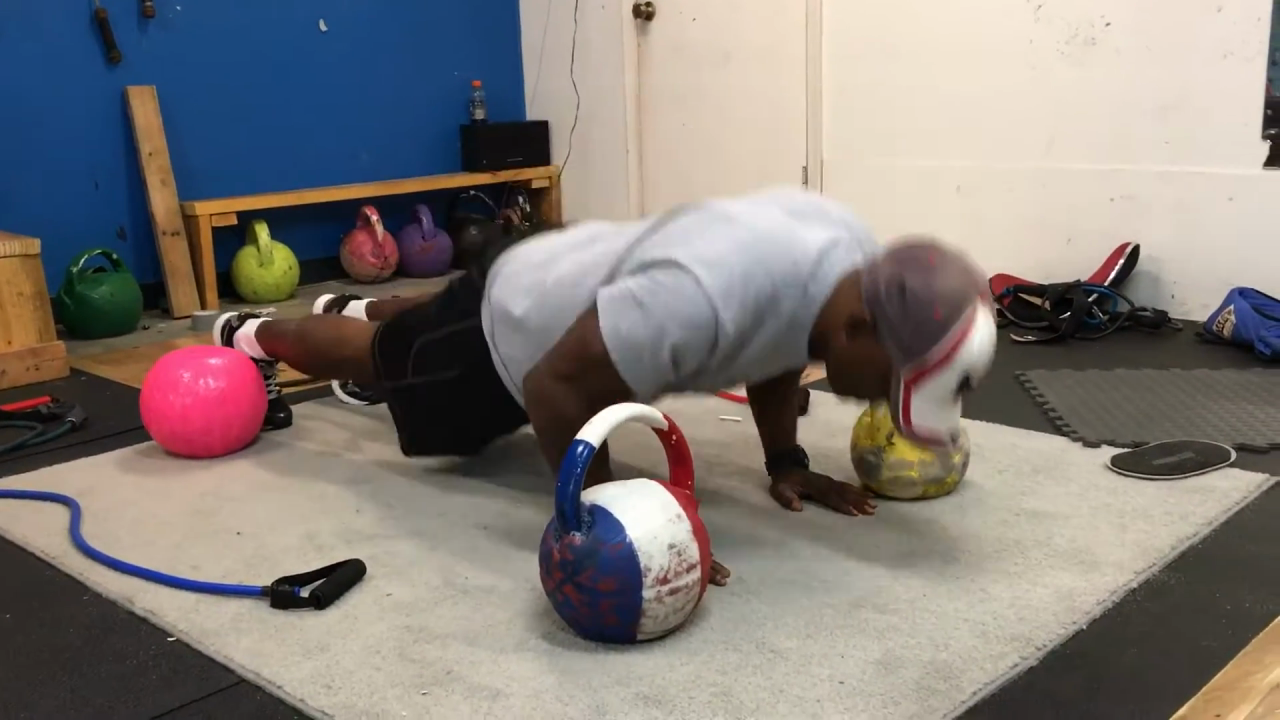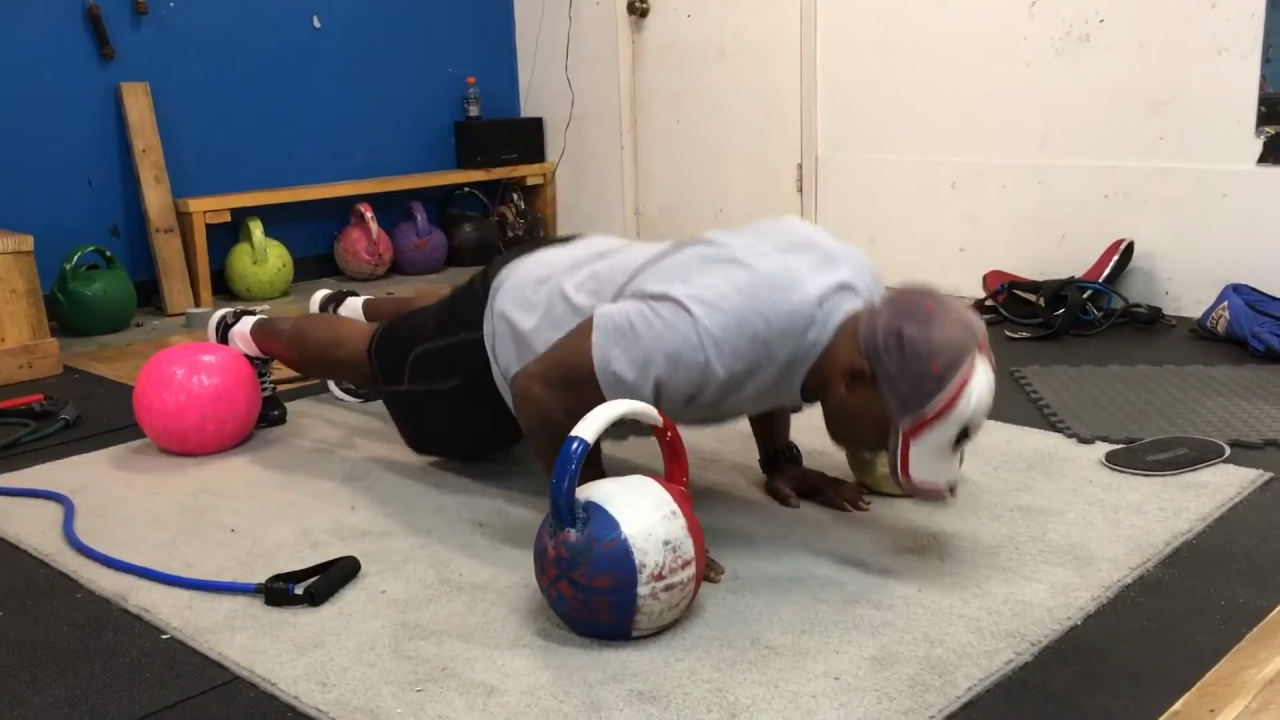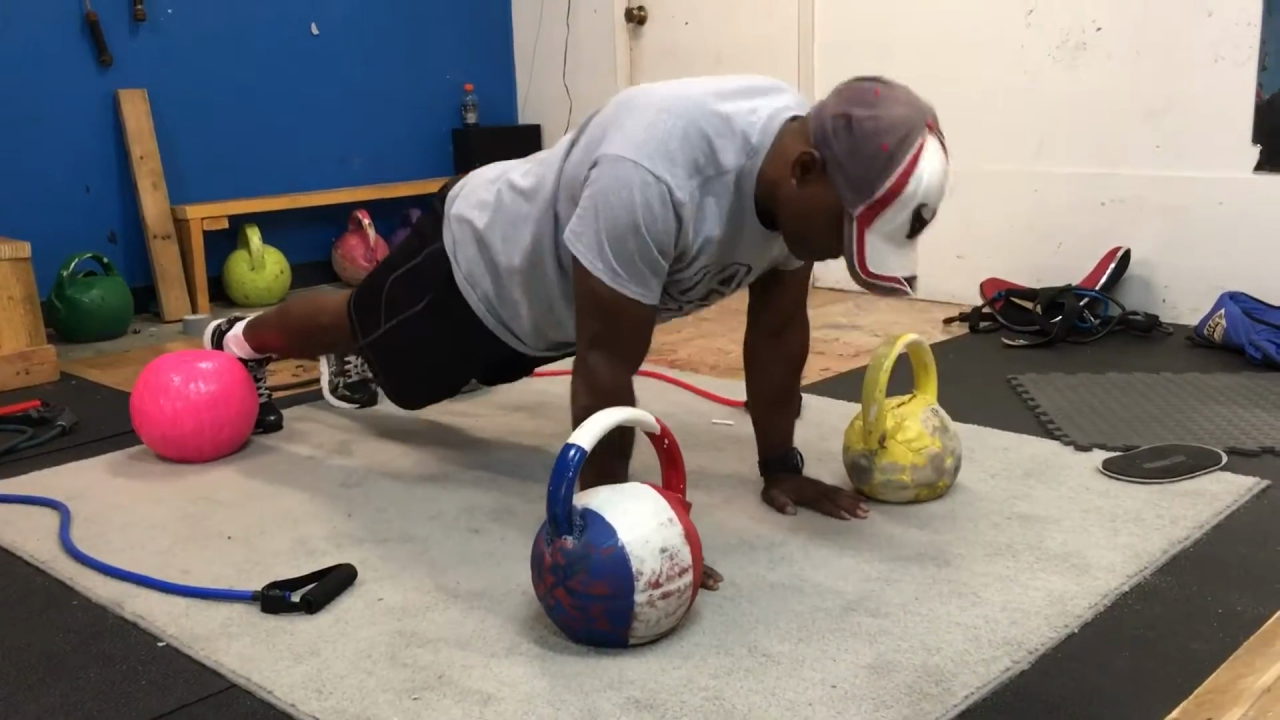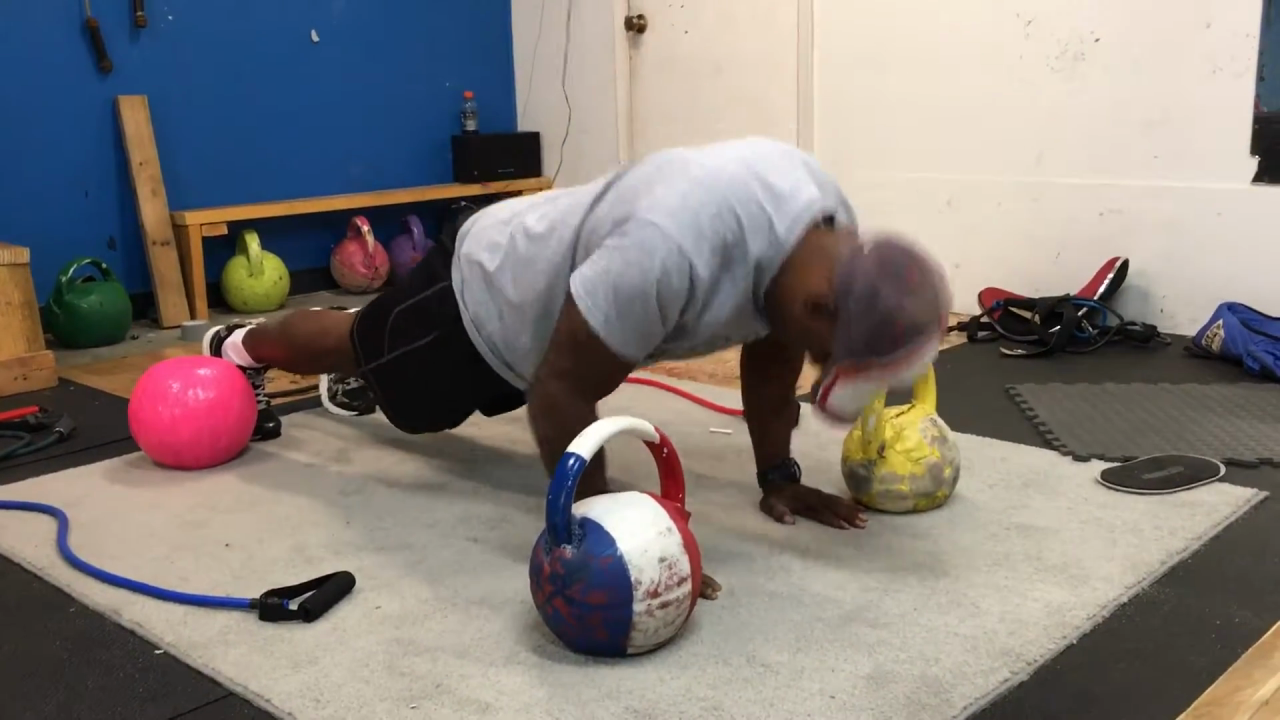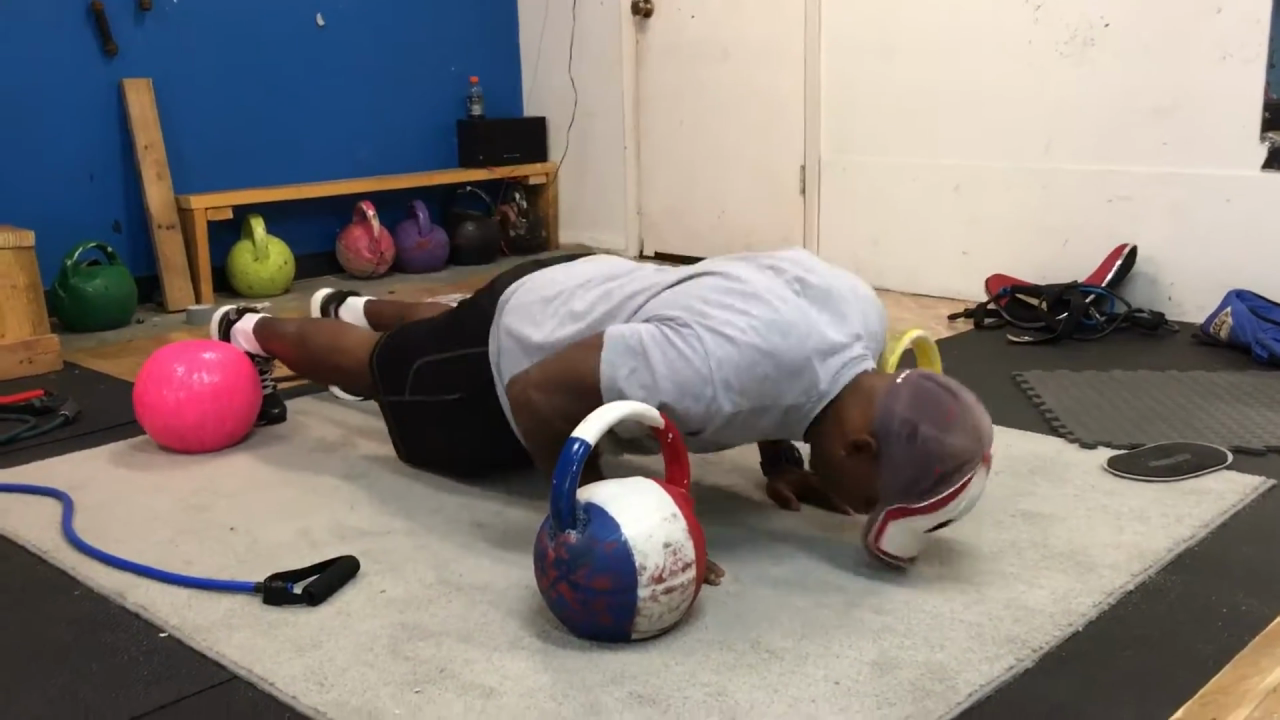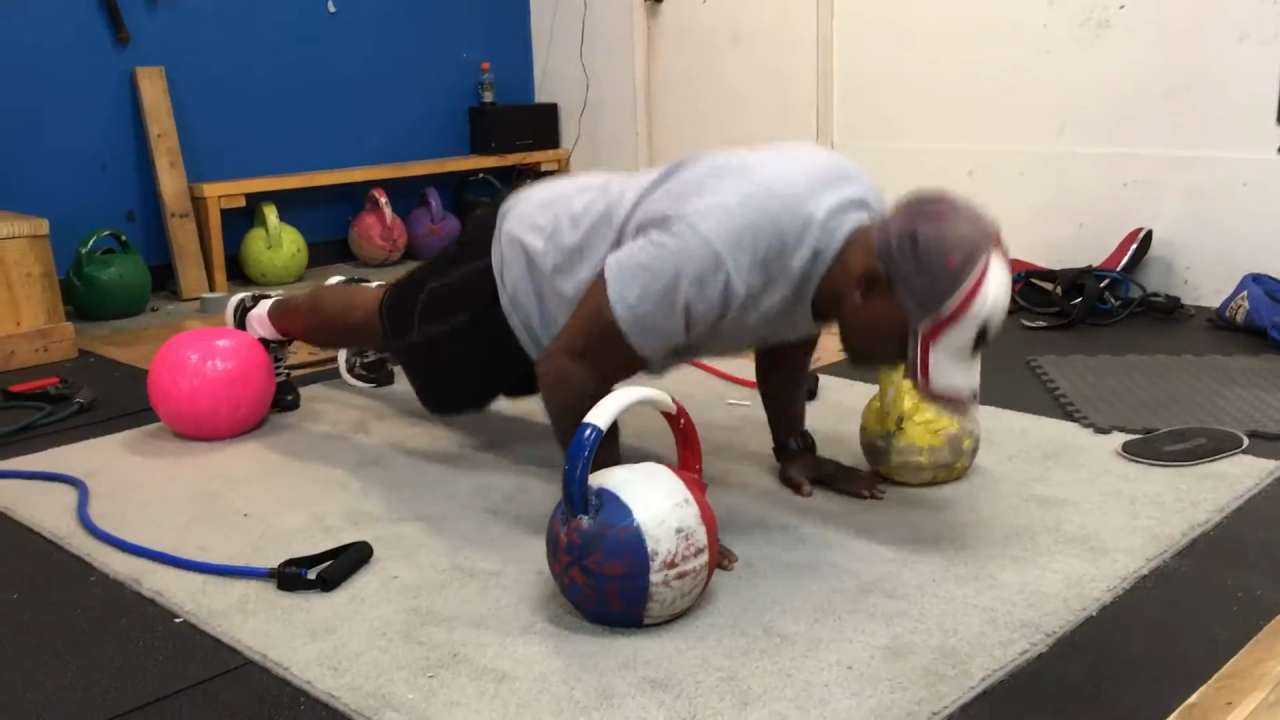
dt=0.4s
person 1, frame 1
left shoulder: (851, 257)
right shoulder: (706, 300)
left elbow: (773, 343)
right elbow: (551, 389)
left wrist: (784, 462)
left hip: (584, 278)
right hip: (515, 331)
left knee: (413, 331)
right knee: (384, 359)
left ankle: (359, 308)
right ankle: (252, 337)
person 1, frame 2
left shoulder: (852, 300)
right shoulder: (702, 333)
right elbow: (540, 392)
left wrist: (780, 461)
left hip: (587, 301)
right hip: (517, 344)
left knee: (437, 321)
right knee: (378, 362)
left ankle: (351, 308)
right ankle: (248, 332)
person 1, frame 3
left shoulder: (803, 166)
right shoulder: (653, 173)
left elbow: (779, 325)
right elbow: (604, 370)
left wrist: (780, 468)
left hip: (548, 278)
right hip: (478, 256)
right knee: (363, 322)
left ankle: (346, 368)
right ankle: (239, 342)
person 1, frame 4
left shoulder: (829, 224)
right shoulder: (675, 250)
left elbow: (767, 341)
right elbow: (558, 392)
left wrist: (778, 477)
left hip: (560, 271)
right hip: (487, 293)
right knee: (365, 347)
left ankle: (346, 350)
right ankle: (239, 347)
person 1, frame 5
left shoulder: (860, 320)
right shoulder: (722, 370)
right elbow: (535, 396)
left wrist: (779, 457)
left hip: (590, 292)
right hip: (518, 356)
left knee: (445, 327)
right knee: (382, 368)
left ankle: (352, 306)
right ankle: (249, 332)
person 1, frame 6
left shoulder: (857, 224)
right shoulder: (718, 254)
left elbow: (784, 329)
right elbow: (572, 373)
left wrist: (793, 449)
left hip: (597, 255)
right hip: (527, 269)
right knee: (398, 330)
left ankle: (368, 295)
right ankle: (263, 317)
